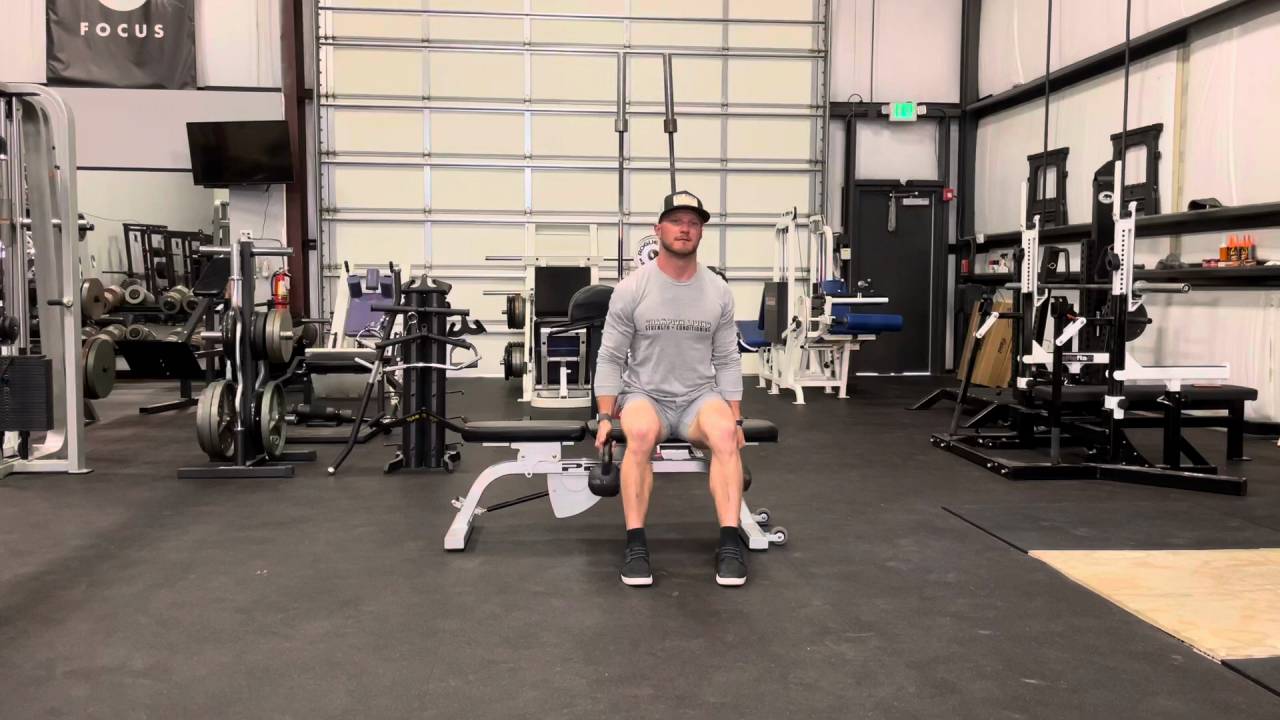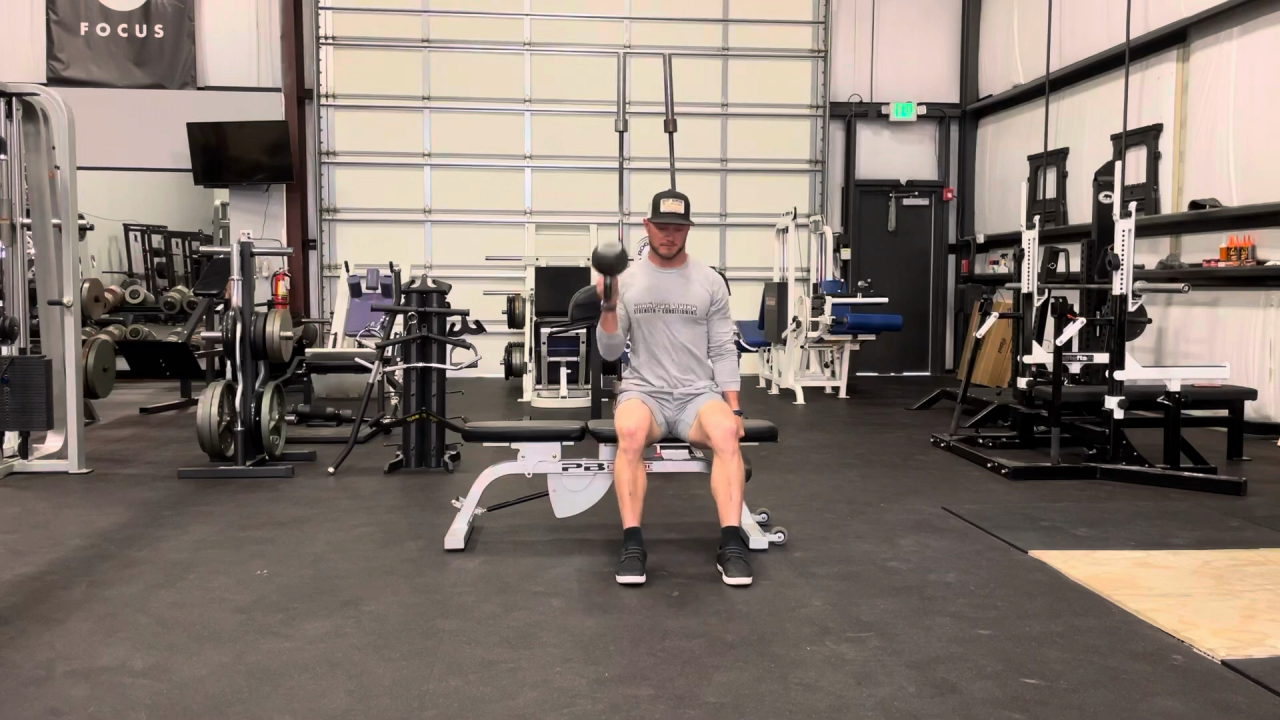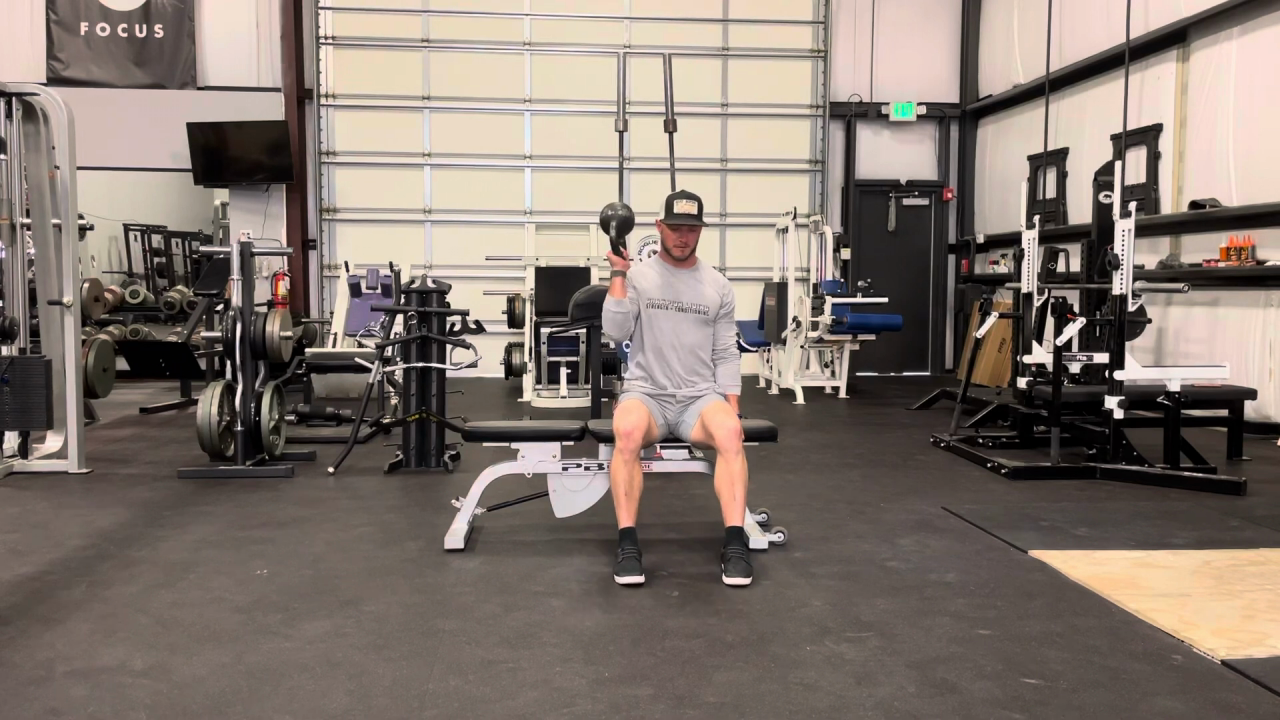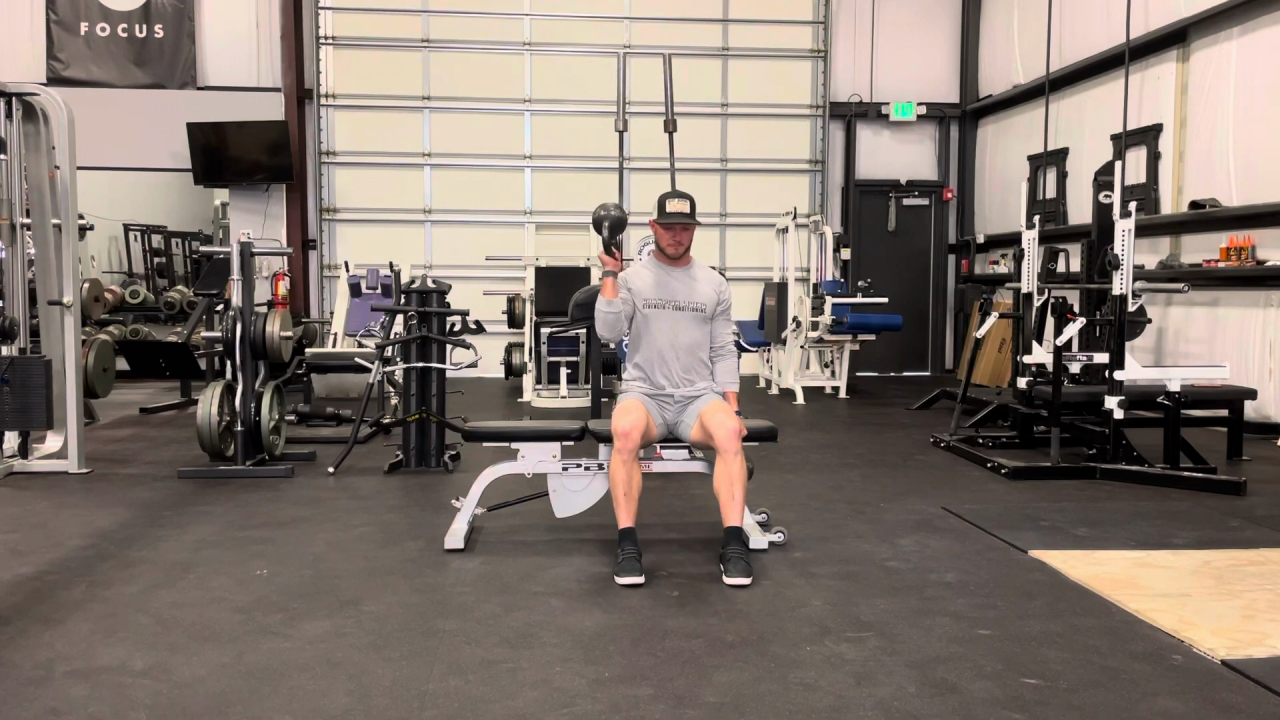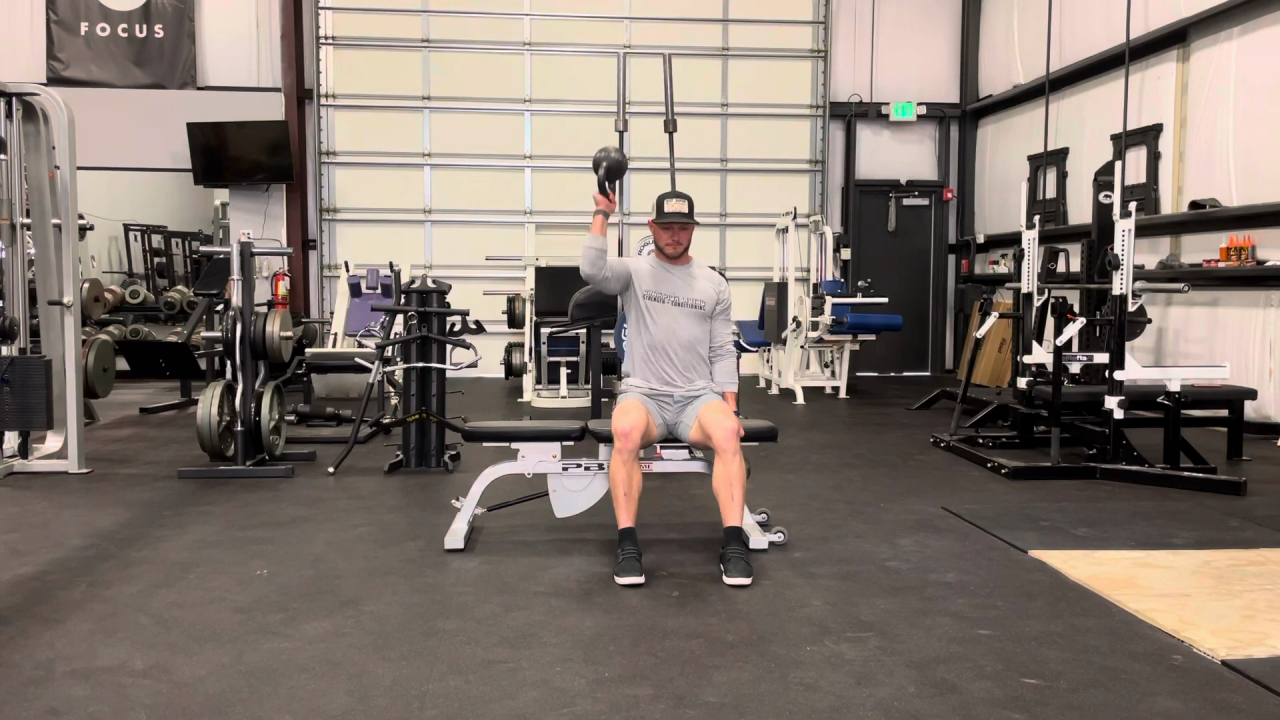
dt=0.5s
person 1, frame 1
left shoulder: (719, 292)
right shoulder: (632, 288)
left elbow: (727, 360)
right elbow: (611, 357)
left wrist: (736, 418)
right wrist: (606, 414)
left hip: (699, 398)
right hip: (645, 396)
left knee: (724, 434)
right knee: (641, 434)
left ankle: (730, 543)
right ankle: (635, 544)
person 1, frame 2
left shoulder: (710, 282)
right shoulder: (628, 280)
left elbow: (723, 350)
right elbow: (611, 352)
left wrist: (734, 407)
right wrist: (608, 308)
left hip: (698, 394)
right hip: (644, 391)
left knee: (726, 434)
right knee: (631, 432)
left ankle: (731, 543)
right ankle: (632, 543)
person 1, frame 3
left shoulder: (718, 286)
right shoulder: (637, 277)
left elbow: (726, 355)
right elbow: (616, 331)
left wrist: (734, 410)
right wrist: (618, 274)
left hip: (700, 396)
right hip: (646, 393)
left knee: (729, 433)
right knee: (627, 432)
left ankle: (734, 543)
right ankle: (627, 544)
person 1, frame 4
left shoulder: (714, 284)
right shoulder: (632, 278)
left elbow: (723, 351)
right elbow: (608, 331)
left wrist: (733, 408)
right wrist: (610, 273)
left hip: (699, 395)
right hip: (644, 393)
left knee: (729, 433)
right knee: (625, 431)
left ankle: (734, 544)
right ankle: (627, 543)
person 1, frame 5
left shoulder: (714, 283)
right shoulder: (634, 272)
left elbow: (723, 352)
right elbow: (592, 270)
left wrist: (730, 408)
right wrist: (602, 214)
left hip: (698, 396)
right hip: (644, 393)
left knee: (727, 435)
right knee: (625, 432)
left ankle: (734, 545)
right ankle: (627, 545)
